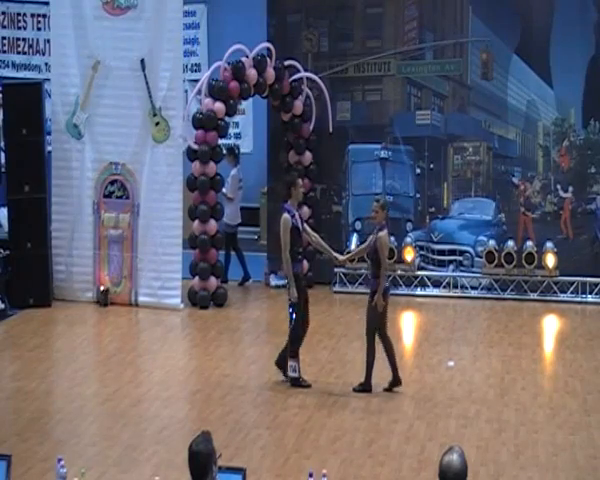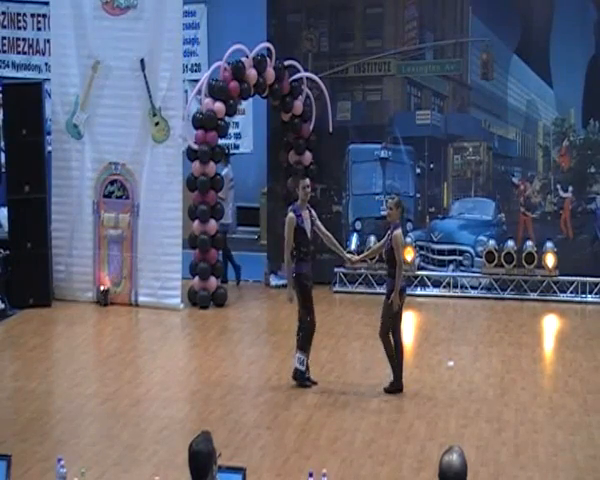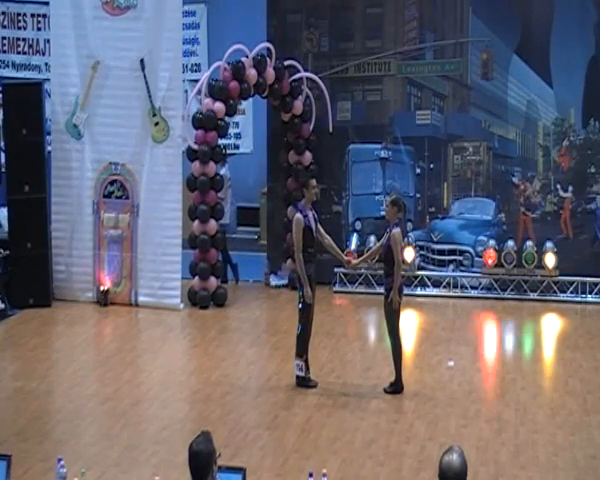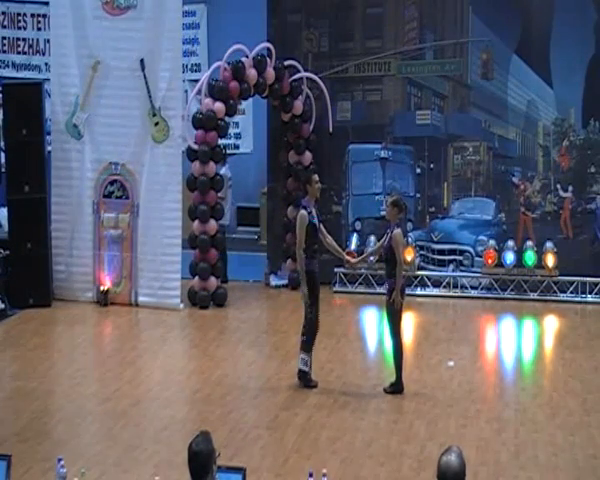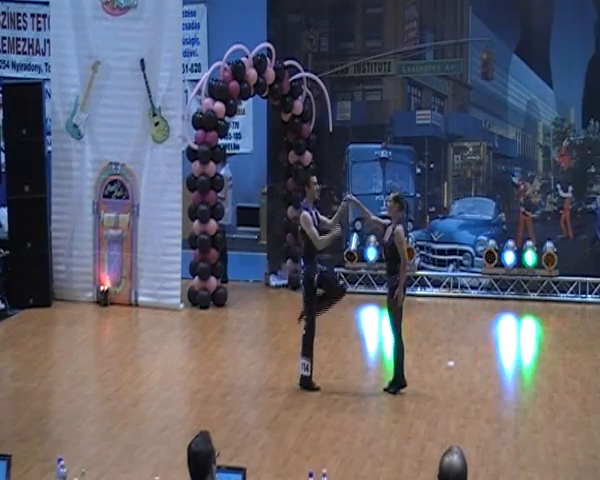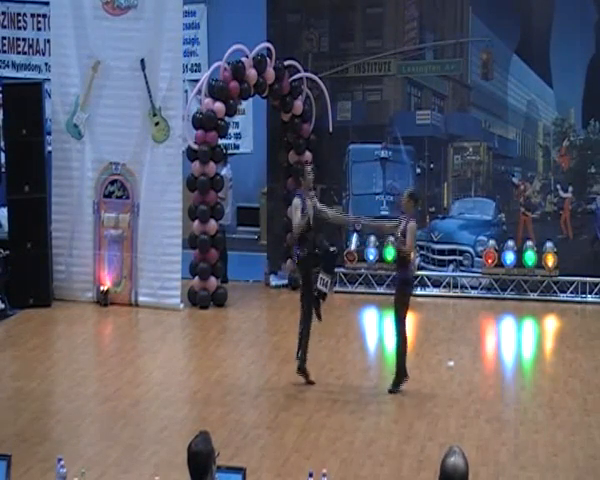
dt=0.7s
person 1, frame 1
left shoulder: (297, 213)
right shoulder: (287, 217)
left elbow: (312, 237)
right elbow: (285, 254)
left wrist: (332, 254)
right wrist: (291, 286)
left hip: (300, 272)
right hip: (293, 274)
left knee: (303, 322)
right knee: (296, 323)
left ankle: (283, 360)
right ankle: (294, 374)
person 1, frame 2
left shoulder: (311, 212)
right shoulder: (292, 216)
left elbow: (325, 235)
right elbow: (287, 253)
left wrist: (344, 255)
right wrist: (289, 285)
left hip: (308, 269)
right hip: (299, 271)
left knee: (304, 321)
right knee: (309, 320)
left ankle: (302, 369)
right ankle: (299, 369)
person 1, frame 3
left shoulder: (312, 213)
right shoulder: (299, 217)
left elbow: (324, 238)
right elbow: (298, 254)
left wrist: (342, 258)
right wrist: (306, 286)
left hip: (312, 270)
right hip: (304, 273)
left knee: (308, 323)
right knee: (304, 323)
left ankle: (304, 370)
right ankle: (301, 374)
person 1, frame 4
left shoulder: (314, 210)
right shoulder: (303, 214)
left elbow: (325, 239)
right elbow: (299, 250)
left wrist: (344, 256)
right wrist: (302, 282)
left hip: (314, 268)
right hip: (307, 270)
left knee: (310, 321)
right knee: (312, 321)
left ankle: (304, 370)
right ankle: (304, 370)
person 1, frame 5
left shoulder: (314, 211)
right shoulder: (304, 215)
left elbow: (329, 224)
right elbow: (318, 243)
left wrist: (342, 210)
right wrist: (334, 233)
left hip: (317, 267)
right hip: (309, 270)
right knee: (310, 323)
left ankle: (309, 312)
right ankle: (305, 377)
person 1, frame 6
left shoulder: (312, 201)
right shoulder: (297, 202)
left elbow: (329, 214)
right elbow: (296, 228)
left wrist: (352, 220)
right wrist: (309, 209)
left hip: (310, 258)
right hip: (303, 258)
left knee: (308, 311)
left ankle: (302, 364)
person 2, frame 1
left shoulder: (382, 235)
right shoulder: (377, 233)
left elbow: (384, 267)
right elbow: (363, 249)
left wrist: (379, 294)
right wrist: (345, 258)
left hip: (379, 289)
right hip: (377, 288)
left knee: (370, 335)
right knee: (382, 333)
left ankle: (367, 382)
right ankle: (395, 377)
person 2, frame 2
left shoulder: (397, 233)
right shoulder: (391, 231)
left elbow: (400, 264)
right elbow: (378, 248)
left wrist: (396, 293)
right wrist: (358, 258)
left hip: (395, 288)
right hip: (392, 286)
left knee: (385, 333)
right knee: (395, 334)
left ankle: (397, 381)
right ankle: (397, 380)
person 2, frame 3
left shoulder: (396, 231)
right shoulder: (390, 230)
left elbow: (398, 263)
right elbow: (377, 249)
left wrist: (395, 290)
right wrist: (358, 262)
left hip: (393, 287)
right hip: (389, 285)
left knee: (394, 334)
right knee: (393, 334)
left ankle: (398, 382)
right ankle: (397, 380)
person 2, frame 4
left shoulder: (397, 232)
right shoulder: (391, 231)
left elbow: (401, 263)
right elbow: (377, 249)
left wrist: (397, 291)
right wrist: (357, 260)
left hip: (395, 287)
right hip: (391, 286)
left knee: (395, 334)
right knee: (393, 334)
left ankle: (399, 382)
right ankle: (397, 380)
person 2, frame 5
left shoulder: (398, 229)
right shoulder: (388, 225)
left elbow: (404, 259)
right elbow: (370, 218)
left wrist: (400, 287)
right wrist: (356, 203)
left hip: (396, 283)
right hip: (391, 282)
left knee: (396, 332)
right knee: (395, 332)
left ankle: (399, 379)
right ankle: (398, 378)
person 2, frame 6
left shoulder: (411, 224)
right shoulder: (402, 222)
left elbow: (408, 250)
right elbow: (384, 226)
left wrist: (399, 241)
right wrist: (364, 223)
left hip: (405, 277)
right hip: (401, 276)
left knee: (399, 325)
right knee: (399, 324)
left ankle: (400, 373)
right ankle: (401, 372)
person 3, frame 1
left shoulder: (233, 174)
right shoulder: (237, 172)
left elbow: (230, 197)
right wrist: (223, 189)
left hip: (230, 216)
right hip: (234, 216)
left knee: (228, 247)
right knee: (234, 246)
left ankle: (225, 276)
right ankle: (246, 273)
person 3, frame 2
left shoulder: (225, 173)
right shoulder: (229, 171)
left elbow: (222, 196)
left hip: (224, 216)
right hip: (227, 215)
left knee: (224, 246)
right knee: (224, 246)
right ankle: (235, 267)
person 3, frame 3
left shoulder: (223, 173)
right shoulder: (225, 171)
left elbow: (221, 196)
left hip: (222, 216)
right hip: (224, 216)
left knee: (222, 246)
right knee: (222, 246)
person 3, frame 4
left shoulder: (223, 173)
right shoulder: (226, 170)
left elbow: (220, 196)
right hip: (223, 216)
left knee: (221, 247)
right knee: (221, 247)
left ankle: (223, 275)
right ankle: (223, 274)
person 3, frame 5
left shoulder: (223, 173)
right shoulder: (226, 170)
left elbow: (221, 197)
left hip: (221, 217)
right hip: (224, 216)
left knee: (221, 248)
right knee: (221, 248)
left ankle: (223, 275)
right ankle: (222, 275)
person 3, frame 6
left shoulder: (223, 174)
right shoulder: (227, 170)
left elbow: (221, 197)
left hip: (221, 217)
right hip: (224, 216)
left knee: (221, 248)
right knee: (221, 248)
left ankle: (222, 275)
right ankle: (223, 275)
